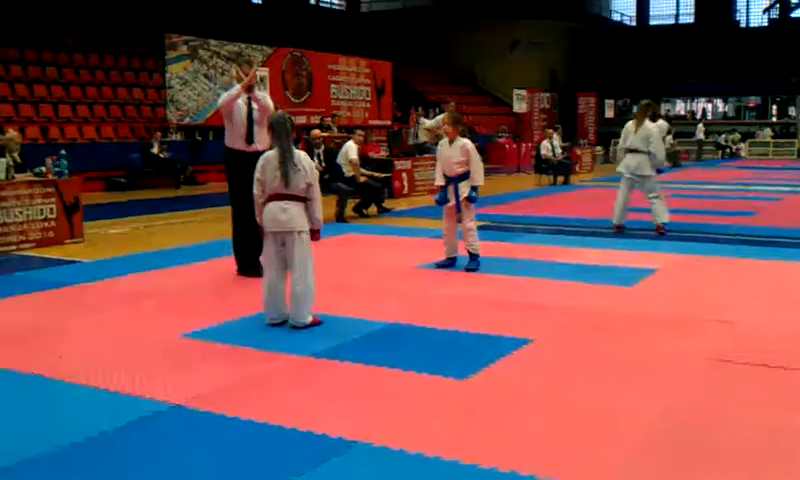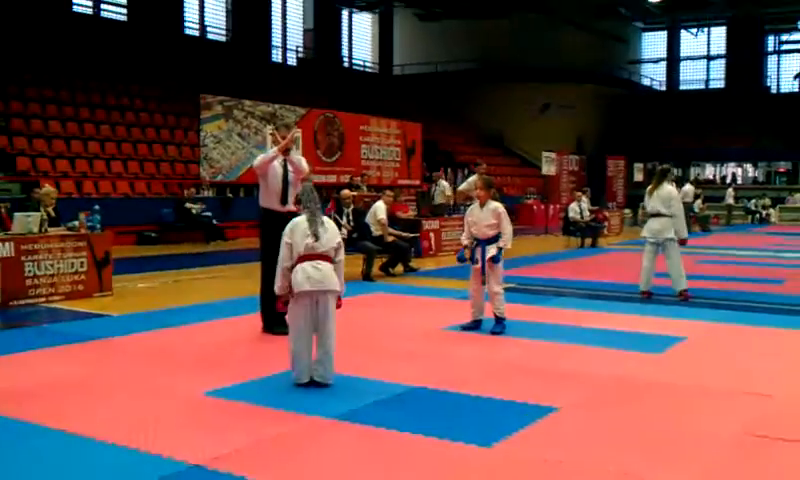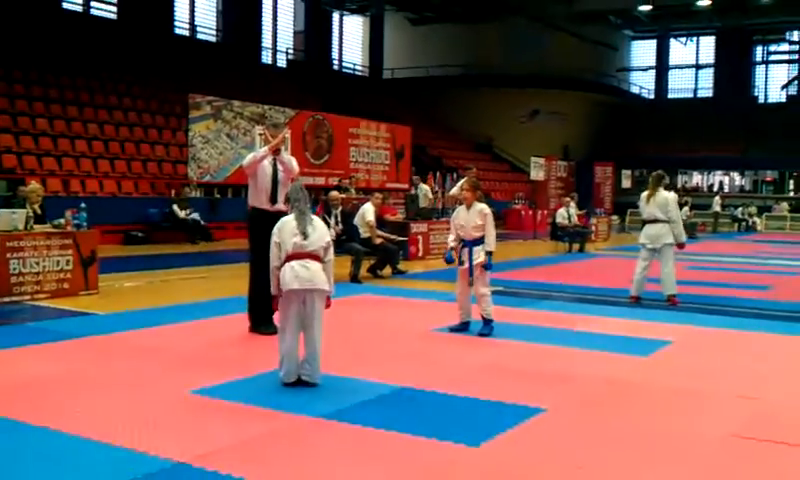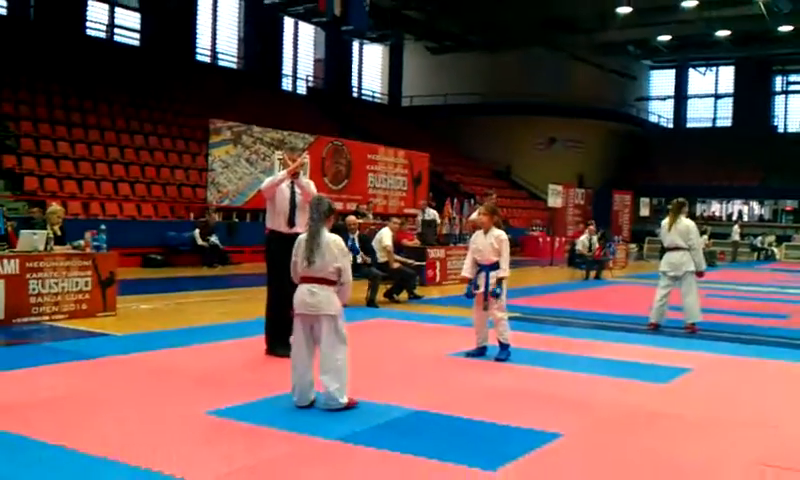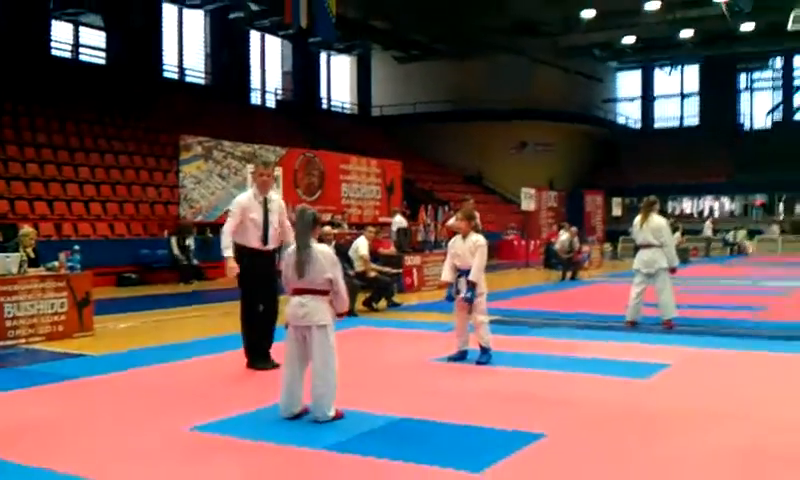
dt=0.4s
person 1, frame 1
left shoulder: (262, 98)
right shoulder: (232, 100)
left elbow: (269, 109)
right elbow: (221, 105)
left wrist: (252, 88)
right wrist: (242, 85)
left hip: (259, 158)
right hip: (238, 158)
right knee: (241, 210)
left ankle: (254, 259)
right ankle: (245, 262)
person 1, frame 2
left shoulder: (298, 160)
right shoulder: (267, 161)
left elbow: (304, 171)
right elbow: (257, 166)
left wrist: (288, 150)
right wrist: (279, 148)
left hip: (291, 218)
right hip: (271, 218)
right knee: (271, 268)
left ankle: (280, 316)
right ankle: (271, 320)
person 1, frame 3
left shoulder: (288, 160)
right shoulder: (258, 161)
left elbow: (294, 171)
right elbow: (246, 165)
left wrist: (278, 150)
right wrist: (270, 147)
left hip: (281, 218)
right hip: (260, 217)
right knee: (260, 268)
left ankle: (267, 317)
right ankle: (258, 320)
person 1, frame 4
left shoulder: (306, 184)
right shoulder: (275, 184)
left elbow: (311, 195)
right elbow: (265, 188)
left wrist: (297, 174)
right wrist: (288, 171)
left hip: (299, 241)
right hip: (278, 240)
left knee: (294, 292)
right knee: (277, 291)
left ankle: (284, 339)
right ankle: (274, 342)
person 1, frame 5
left shoulder: (278, 202)
right shoulder: (243, 201)
left elbow: (285, 228)
right elbow: (228, 229)
right wrist: (229, 258)
left hip: (268, 257)
right hip: (248, 257)
left knee: (270, 306)
right knee: (251, 307)
left ankle: (264, 353)
right ankle: (254, 356)
person 2, frame 1
left shoulder: (265, 159)
right shoulder: (303, 159)
left elbow: (258, 195)
right elbow: (313, 195)
left wrist: (261, 221)
right wrist: (315, 225)
left hip: (272, 216)
right hip: (296, 216)
left knee: (273, 269)
right knee: (300, 269)
left ankle: (275, 314)
right ankle: (300, 317)
person 2, frame 2
left shoulder: (293, 225)
right shoulder: (330, 225)
left elbow: (284, 261)
right elbow: (339, 260)
left wrist: (281, 292)
right wrist: (339, 291)
left hip: (302, 277)
right hip: (326, 277)
left knee: (300, 330)
right knee: (325, 331)
left ankle: (302, 375)
right ankle: (323, 375)
person 2, frame 3
left shoulder: (282, 224)
right shoulder: (319, 224)
left elbow: (275, 261)
right elbow: (328, 259)
left wrist: (275, 291)
right wrist: (328, 290)
left hip: (291, 276)
right hip: (316, 276)
left knee: (289, 329)
right knee: (313, 330)
left ankle: (289, 375)
right ankle: (310, 374)
person 2, frame 4
left shoulder: (301, 240)
right shoulder: (336, 242)
left elbow: (295, 274)
right elbow: (345, 277)
right wrist: (343, 300)
left hip: (303, 297)
right hip: (327, 299)
left knee: (302, 351)
right knee: (334, 349)
left ankle: (302, 397)
right ankle: (336, 398)
person 2, frame 5
left shoulder: (290, 253)
right shoulder: (324, 252)
left elbow: (287, 284)
right elbow: (337, 285)
right wrist: (341, 308)
left hip: (296, 309)
right hip: (318, 310)
left knee: (294, 361)
right knee: (323, 362)
left ankle: (289, 407)
right ankle: (323, 410)
person 3, frame 1
left shoulder: (466, 144)
right shoulder: (441, 145)
left elbow: (476, 167)
right elbow: (440, 168)
left wrist: (474, 188)
right wrist: (441, 189)
left hip: (463, 186)
right hip: (449, 186)
left knee: (468, 222)
right knee: (448, 224)
left ankle: (474, 257)
right ankle: (451, 257)
person 3, frame 2
left shoulder: (497, 208)
right shoulder: (472, 209)
left elbow: (506, 230)
right elbow: (468, 231)
left wrist: (499, 250)
right wrist: (465, 248)
left hip: (492, 249)
right hip: (477, 249)
left knee: (494, 286)
right knee: (475, 287)
left ankle: (500, 320)
right ankle: (476, 319)
person 3, frame 3
left shoulder: (483, 209)
right shoulder: (458, 212)
left elbow: (490, 233)
right elbow: (454, 233)
left wrist: (488, 255)
right wrist: (452, 248)
left hip: (479, 251)
right hip: (464, 251)
left knee: (481, 288)
right knee: (462, 289)
left ankle: (488, 322)
right ankle: (464, 321)
person 3, frame 4
left shoulder: (500, 236)
right shoulder: (475, 236)
left elbow: (504, 260)
right elbow: (470, 259)
left wrist: (500, 282)
right wrist: (469, 281)
left hip: (494, 277)
right hip: (480, 276)
left knee: (498, 313)
right knee: (479, 313)
left ankle: (504, 347)
right ankle: (481, 346)
person 3, frame 5
left shoulder: (479, 240)
right shoulder: (453, 242)
left elbow: (478, 264)
right elbow: (449, 263)
left wrist: (471, 285)
right wrist: (449, 285)
left hip: (474, 282)
right hip: (459, 282)
left knee: (479, 317)
right knee: (460, 318)
left ankle: (485, 350)
right ankle: (462, 350)
person 4, frame 1
left shoulder: (628, 125)
right shoulder: (651, 127)
left elbow: (621, 146)
right elbow: (656, 150)
left wrist: (623, 160)
right wrist: (659, 164)
left hip: (628, 162)
right hip: (644, 163)
left knee: (623, 194)
right knee: (654, 194)
left ankle: (617, 223)
right ankle: (660, 224)
person 4, frame 2
left shoulder: (650, 190)
right shoulder: (672, 191)
right elbow: (677, 214)
right wrist: (682, 234)
left hip: (652, 225)
right hip: (667, 226)
left knee: (648, 259)
right knee: (674, 260)
left ankle: (645, 289)
right ankle: (682, 290)
person 4, frame 3
left shoulder: (644, 196)
right shoulder: (668, 197)
right elbow: (674, 218)
right wrist: (680, 238)
left hip: (648, 231)
right hip: (663, 231)
left knee: (642, 264)
right knee: (667, 265)
left ankle: (634, 294)
right ankle: (670, 295)
person 4, frame 4
left shoulder: (664, 223)
right shoulder: (689, 224)
right elbow: (695, 246)
right wrist: (700, 267)
left hip: (669, 259)
right hip: (684, 259)
left knee: (662, 291)
right knee: (689, 293)
left ankle: (654, 321)
right ankle: (691, 323)
person 4, frame 5
left shoulder: (637, 221)
right shoulder: (660, 221)
right elbow: (667, 243)
right wrist: (673, 263)
left hip: (642, 256)
right hip: (657, 256)
left knee: (637, 288)
right knee: (664, 289)
left ankle: (631, 318)
right ankle: (667, 319)
